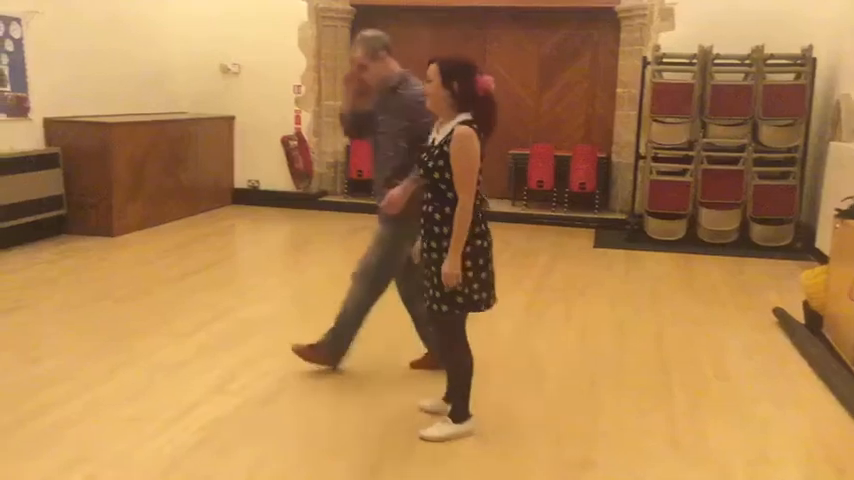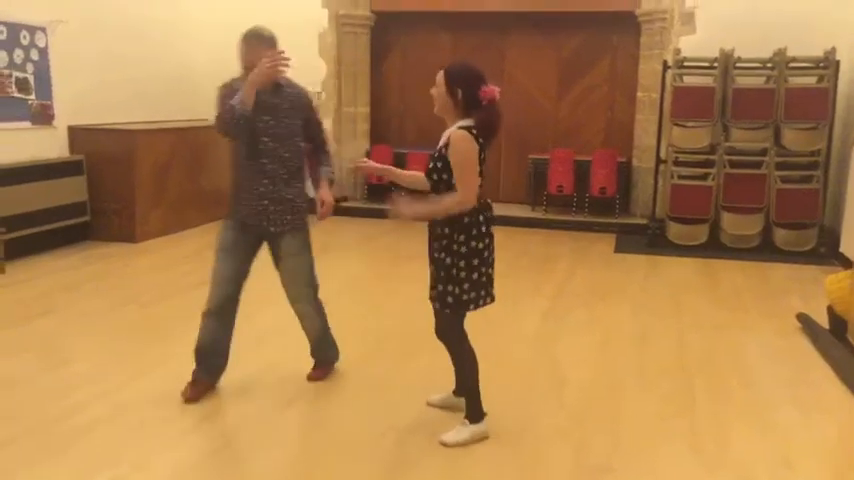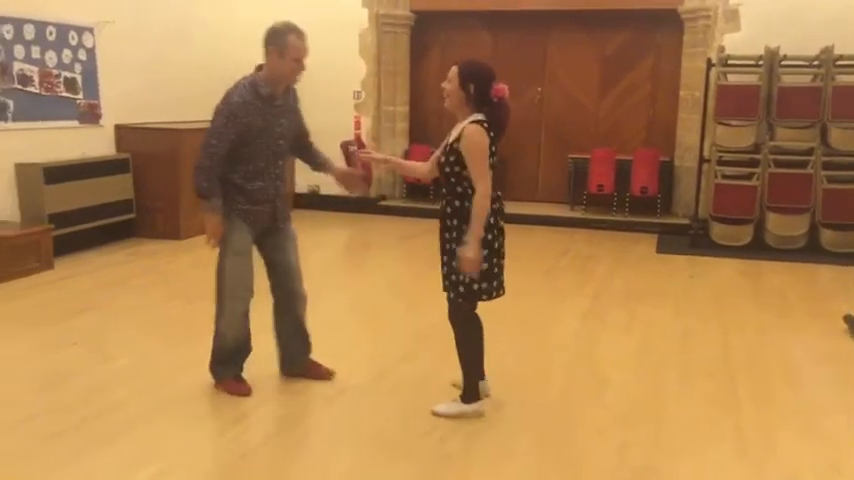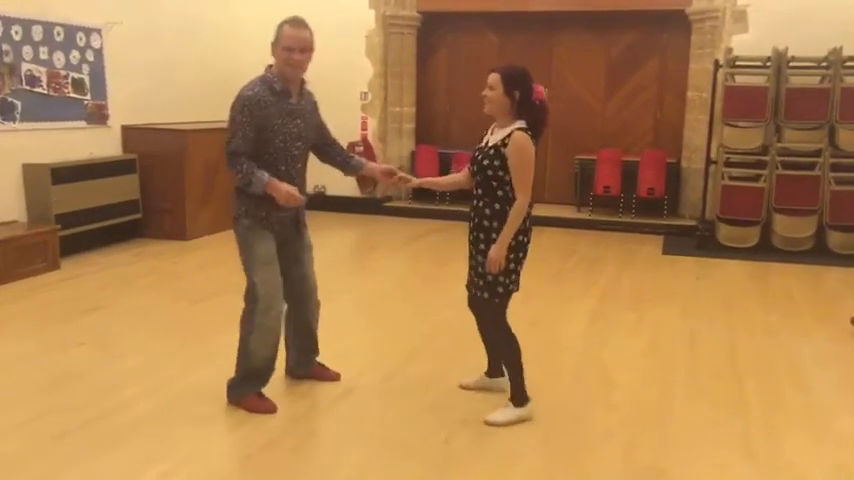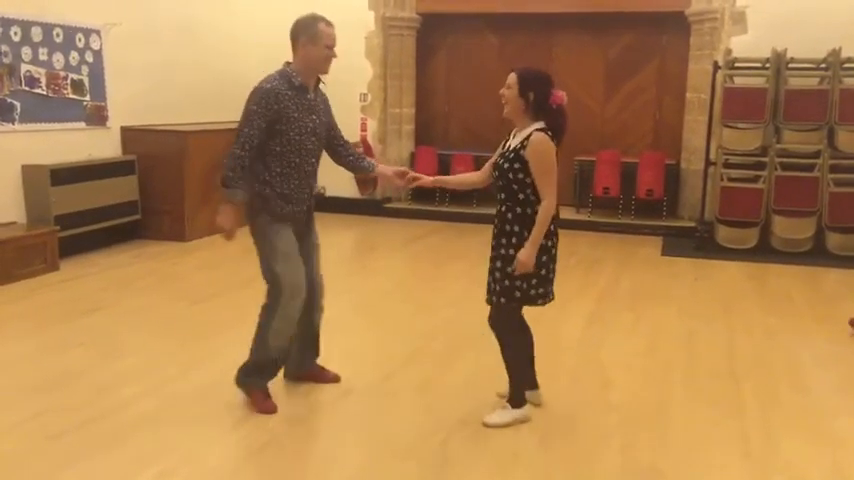
dt=1s
person 1, frame 1
left shoulder: (414, 96)
right shoulder: (383, 94)
right elbow: (354, 129)
right wrist: (352, 93)
left hip: (406, 205)
right hip: (398, 204)
left knee: (367, 277)
right knee: (411, 279)
left ankle: (331, 348)
right ankle: (438, 349)
person 1, frame 2
left shoulder: (296, 96)
right shoulder: (232, 91)
left elbow: (317, 147)
right elbow: (230, 127)
left wrist: (324, 185)
right wrist: (254, 81)
left hip: (287, 210)
right hip: (242, 213)
left knee: (303, 291)
right knee: (221, 294)
left ankle: (326, 356)
right ankle: (206, 372)
person 1, frame 3
left shoulder: (289, 97)
right shoulder: (239, 100)
left elbow: (300, 143)
right elbow: (208, 159)
left wrist: (332, 168)
right wrist: (213, 211)
left hip: (276, 208)
right hip: (238, 210)
left knee: (291, 286)
right knee: (236, 293)
left ankle: (296, 358)
right ankle: (226, 369)
person 1, frame 4
left shoulder: (307, 100)
right shoulder: (252, 97)
left elbow: (326, 147)
right elbow: (236, 158)
left wrist: (369, 168)
right wrist: (272, 186)
left hip: (293, 216)
right hip: (257, 215)
left knee: (304, 293)
right knee: (266, 300)
left ankle: (302, 361)
right ankle: (245, 385)
person 1, frame 5
left shoulder: (319, 98)
right shoulder: (271, 91)
left elbow: (339, 148)
right elbow: (243, 149)
left wrist: (382, 170)
right wrist: (230, 203)
left hip: (303, 212)
right hip: (272, 212)
left knee: (312, 291)
right knee: (289, 291)
left ankle: (302, 363)
right ankle: (255, 376)
person 2, frame 1
left shoulder: (464, 133)
right shoulder: (445, 129)
left elbow: (466, 200)
left wrist: (455, 256)
right wrist: (427, 239)
left hip: (459, 241)
right hip: (443, 236)
left knee: (452, 327)
right knee: (442, 322)
left ankle: (461, 418)
right ankle: (452, 398)
person 2, frame 2
left shoulder: (462, 138)
right shoulder: (454, 134)
left elbow: (466, 198)
right elbow: (432, 181)
left wrist: (416, 210)
right wrist: (382, 169)
left hip: (464, 240)
right hip: (453, 239)
left knee: (449, 327)
right knee: (448, 321)
left ankle: (476, 418)
right ankle: (463, 392)
person 2, frame 3
left shoulder: (474, 132)
right shoulder: (461, 129)
left elbow: (483, 191)
right elbow: (429, 170)
left wrist: (473, 243)
right wrist: (385, 160)
left hip: (470, 231)
right hip: (459, 229)
left knee: (460, 312)
right knee: (464, 308)
left ankle: (471, 398)
right ankle: (477, 377)
person 2, frame 4
left shoulder: (519, 139)
right shoulder: (492, 133)
left elbow: (522, 199)
right elbow: (467, 178)
left wrist: (502, 245)
right wrist: (421, 181)
left hip: (505, 235)
right hip: (482, 230)
left knee: (493, 312)
right knee: (479, 305)
left ankle: (520, 401)
right ankle: (495, 374)
person 2, frame 5
left shoulder: (539, 140)
right shoulder: (515, 136)
left elbow: (549, 200)
right elbow: (482, 177)
left wrist: (531, 247)
right wrist: (433, 181)
left hip: (528, 239)
right hip: (509, 235)
left knee: (501, 319)
right knee: (511, 316)
left ankle: (518, 403)
right ankle: (528, 386)
